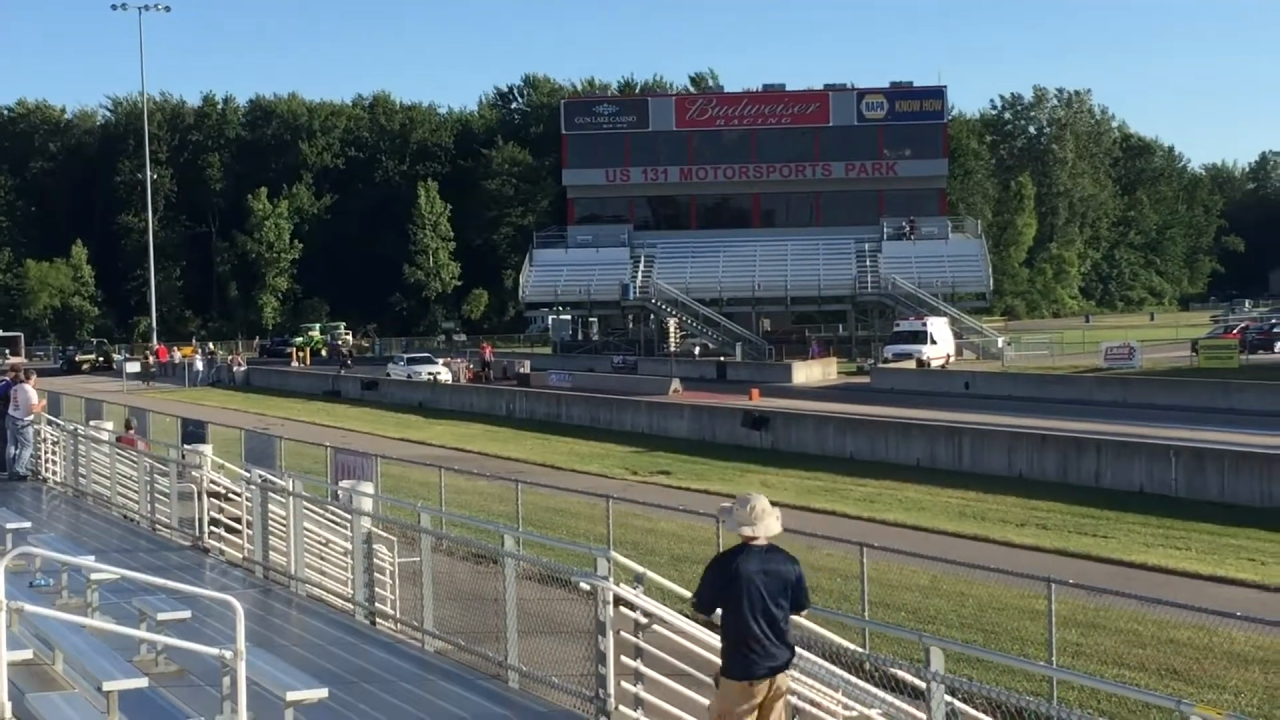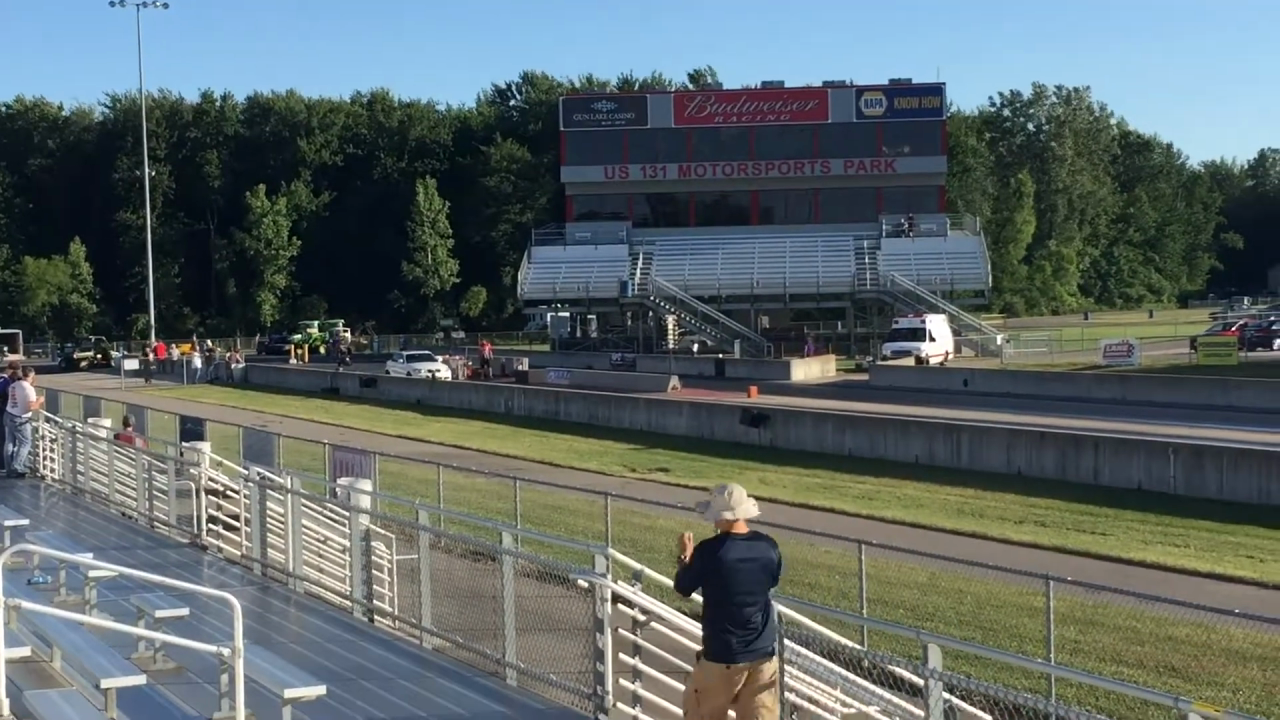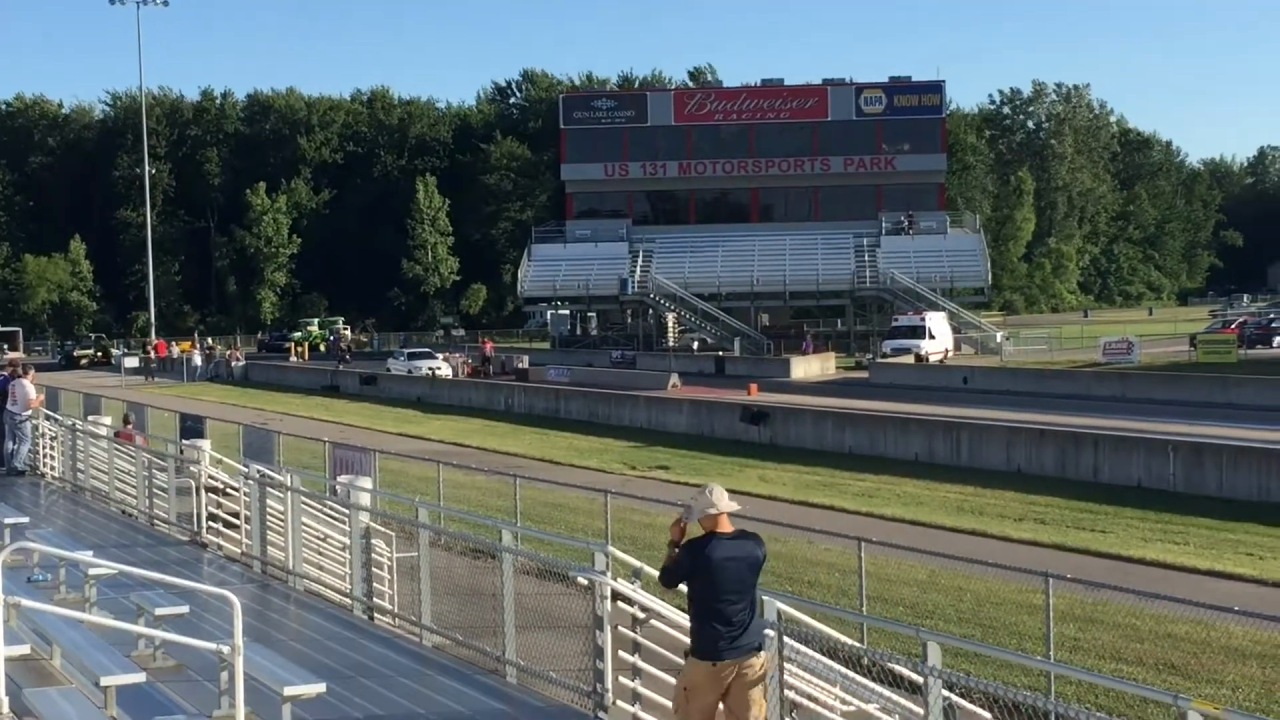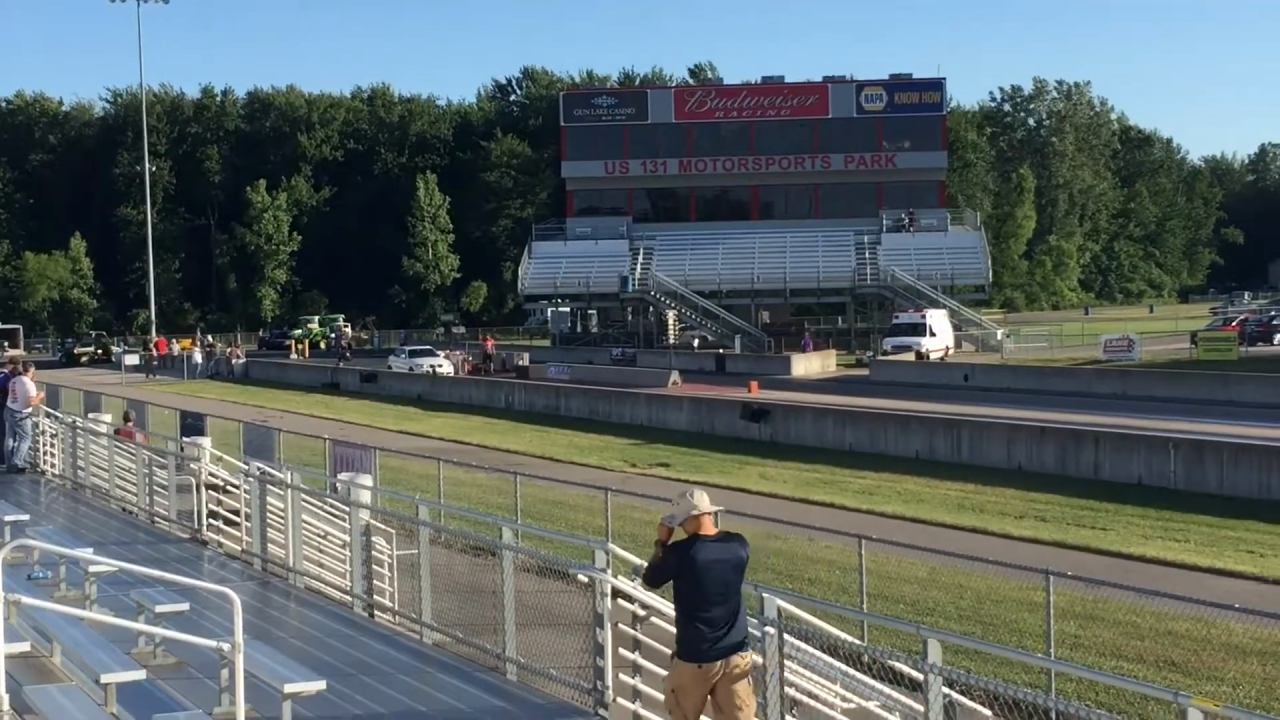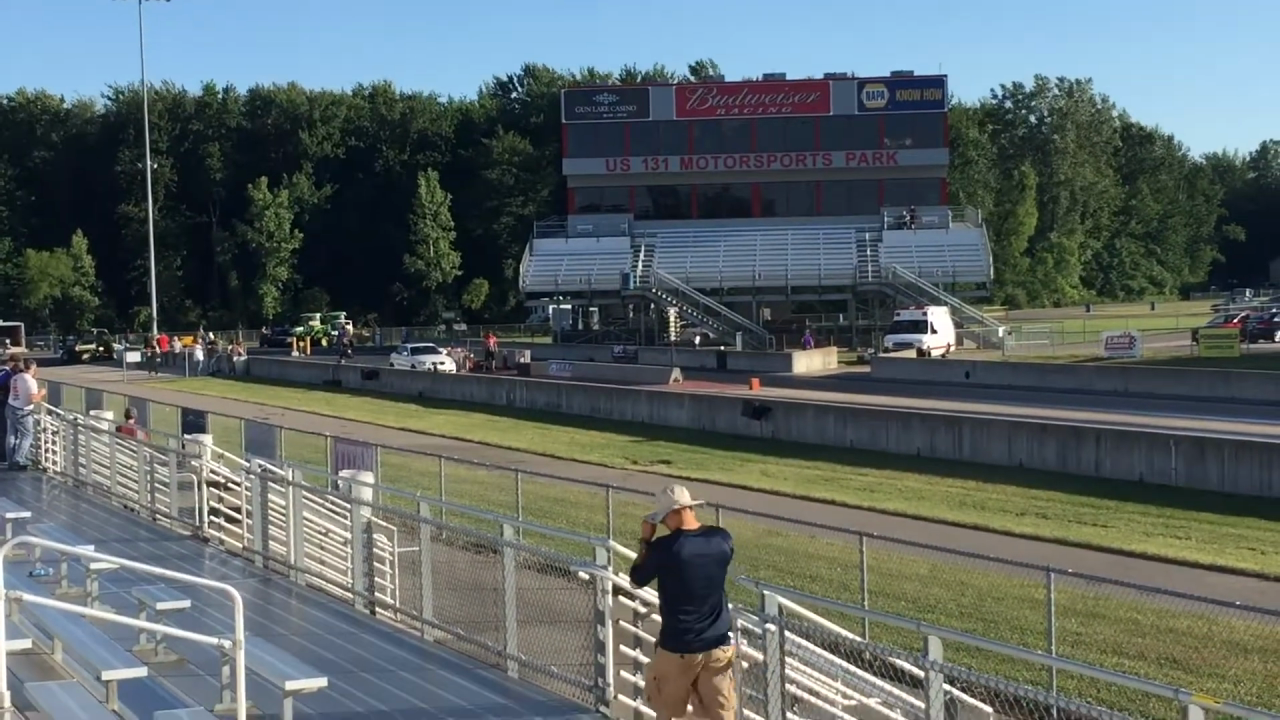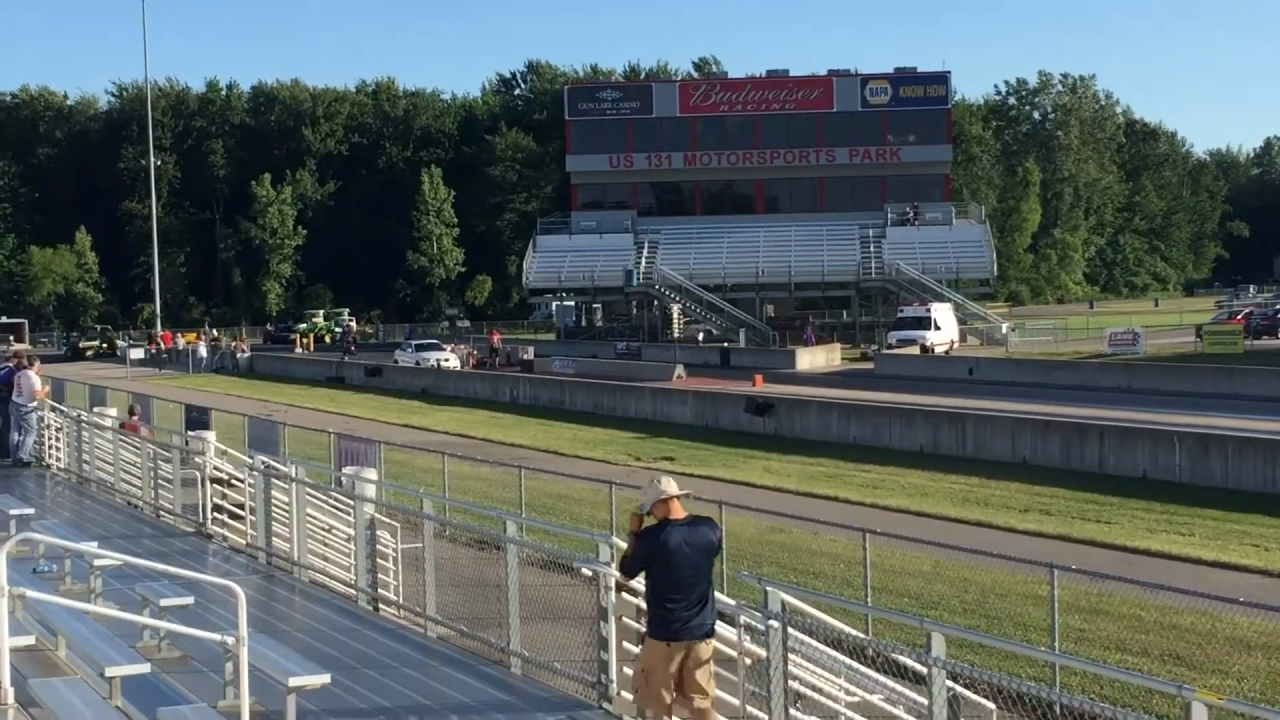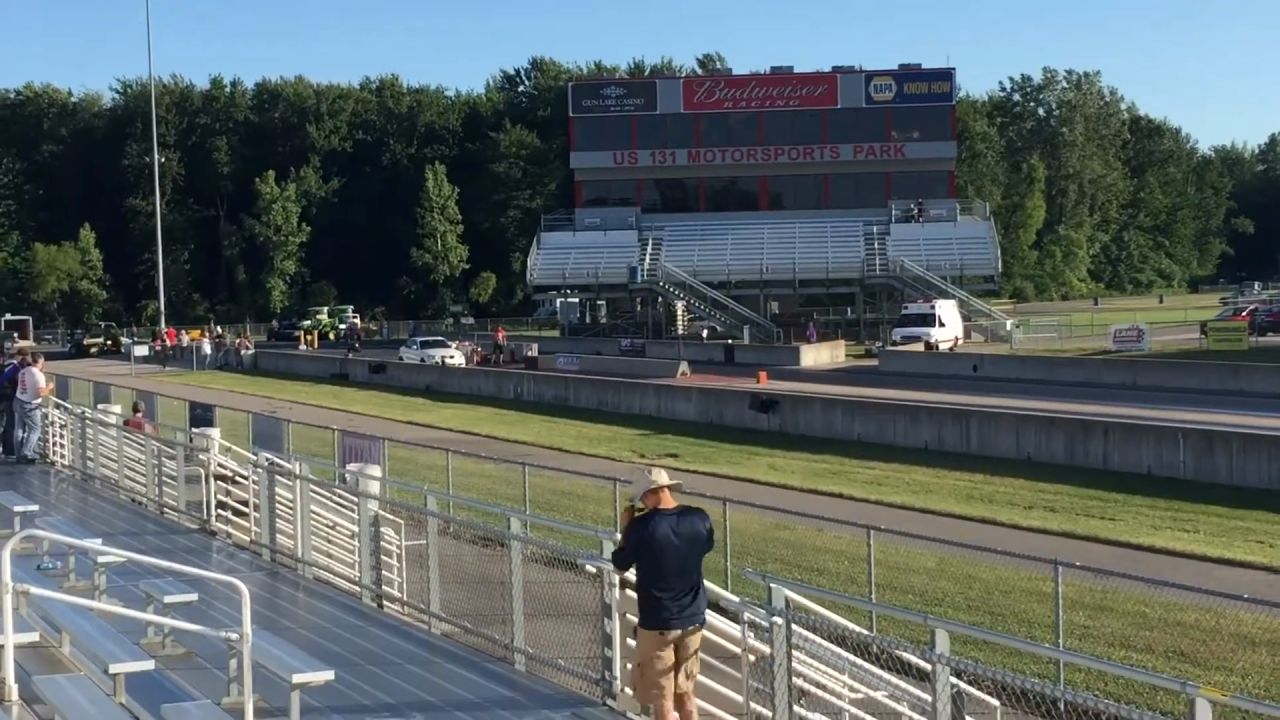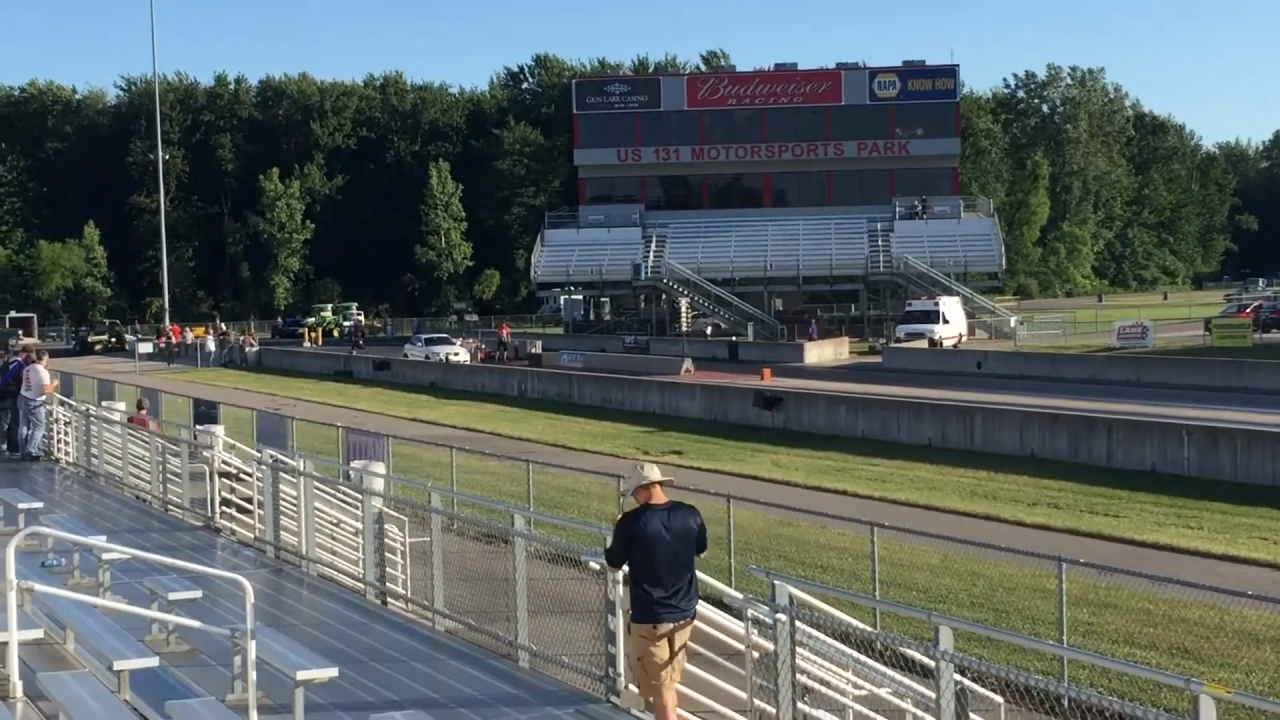
dt=0.1s
person 1, frame 1
left shoulder: (727, 563)
right shoulder: (788, 563)
left elbow: (702, 609)
right elbow: (800, 608)
left hip: (741, 671)
right hip: (779, 667)
person 1, frame 2
left shoulder: (709, 550)
right shoulder: (769, 547)
left elbow: (682, 588)
left wrist: (684, 556)
left hip: (722, 657)
right hip: (763, 652)
person 1, frame 3
left shoulder: (697, 550)
right shoulder: (755, 545)
left elbow: (666, 581)
left wrist: (674, 544)
left hip: (709, 655)
right hip: (751, 653)
person 1, frame 4
left shoulder: (681, 552)
right shoulder: (739, 546)
left elbow: (650, 580)
left wrist: (661, 543)
left hip: (695, 655)
right hip: (736, 651)
person 1, frame 5
left shoulder: (665, 548)
right shoulder: (722, 539)
left elbow: (637, 580)
left wrist: (645, 541)
left hip: (677, 647)
right hip: (718, 643)
person 1, frame 6
left shoulder: (652, 537)
right shoulder: (710, 529)
left elbow: (627, 572)
left wrist: (633, 534)
left hip: (665, 636)
right hip: (702, 633)
person 1, frame 7
left shoulder: (641, 526)
right shoulder: (700, 519)
left elbow: (620, 564)
left wrist: (626, 529)
left hip: (656, 624)
right hip: (693, 620)
left knee: (660, 699)
right knee: (684, 693)
person 1, frame 8
left shoulder: (632, 522)
right shoulder: (690, 515)
left elbow: (614, 562)
right elbow: (700, 549)
left wrist: (619, 531)
left hip: (649, 619)
right hip: (684, 615)
left knee: (661, 694)
right knee: (668, 685)
